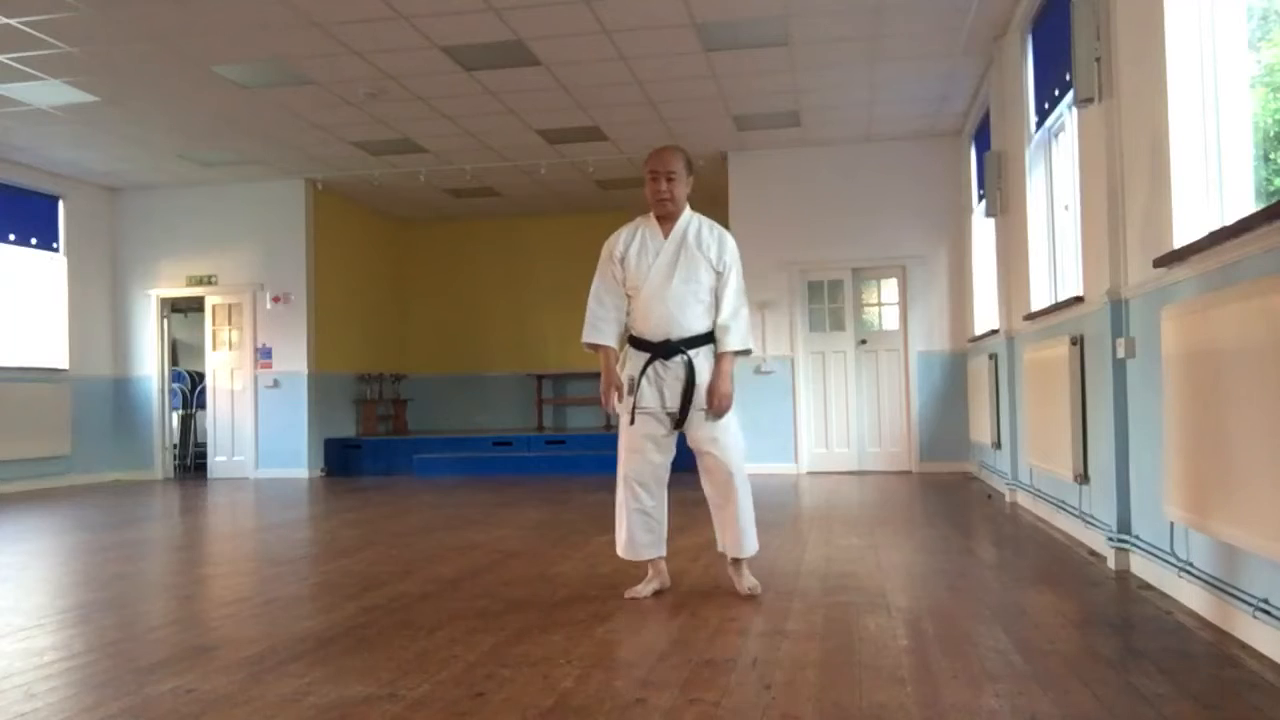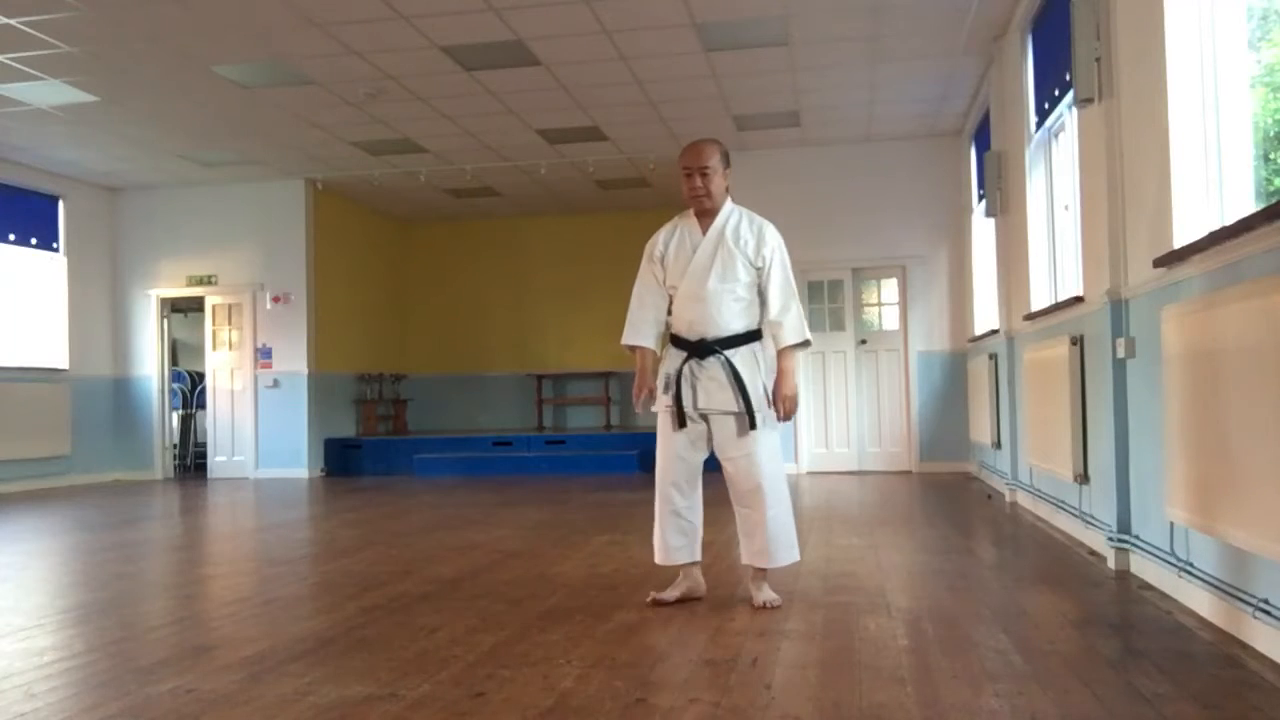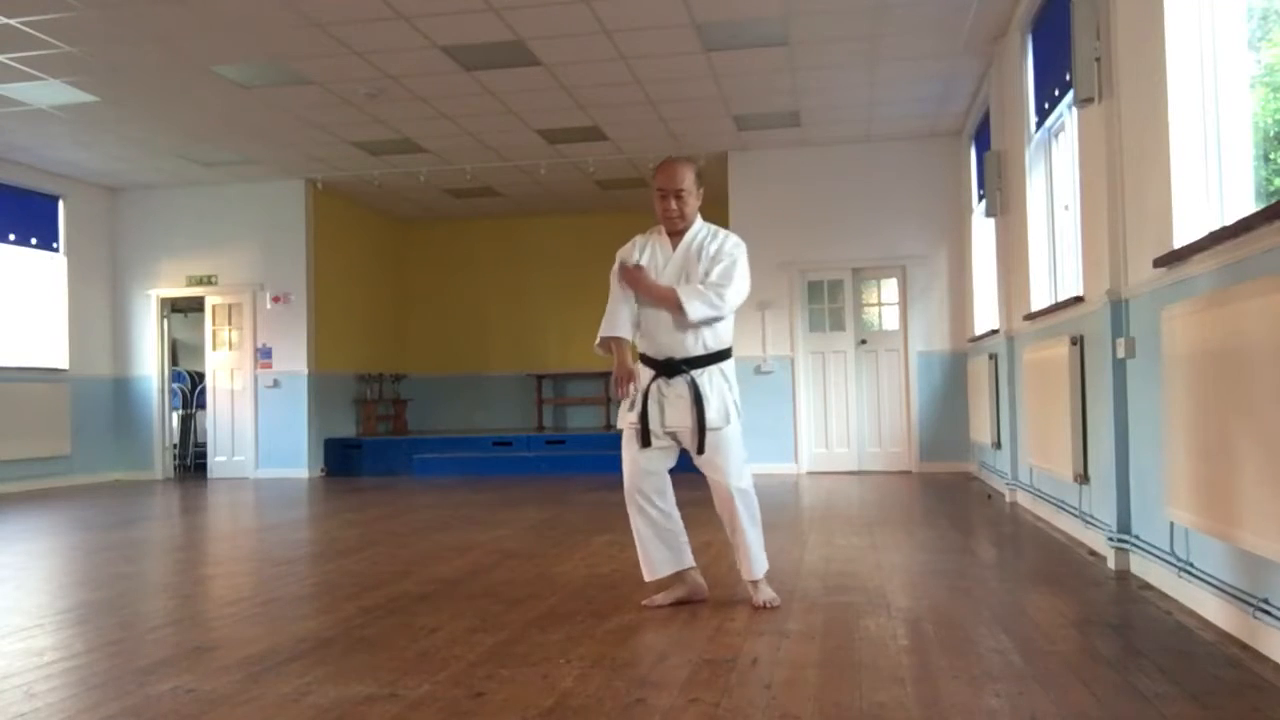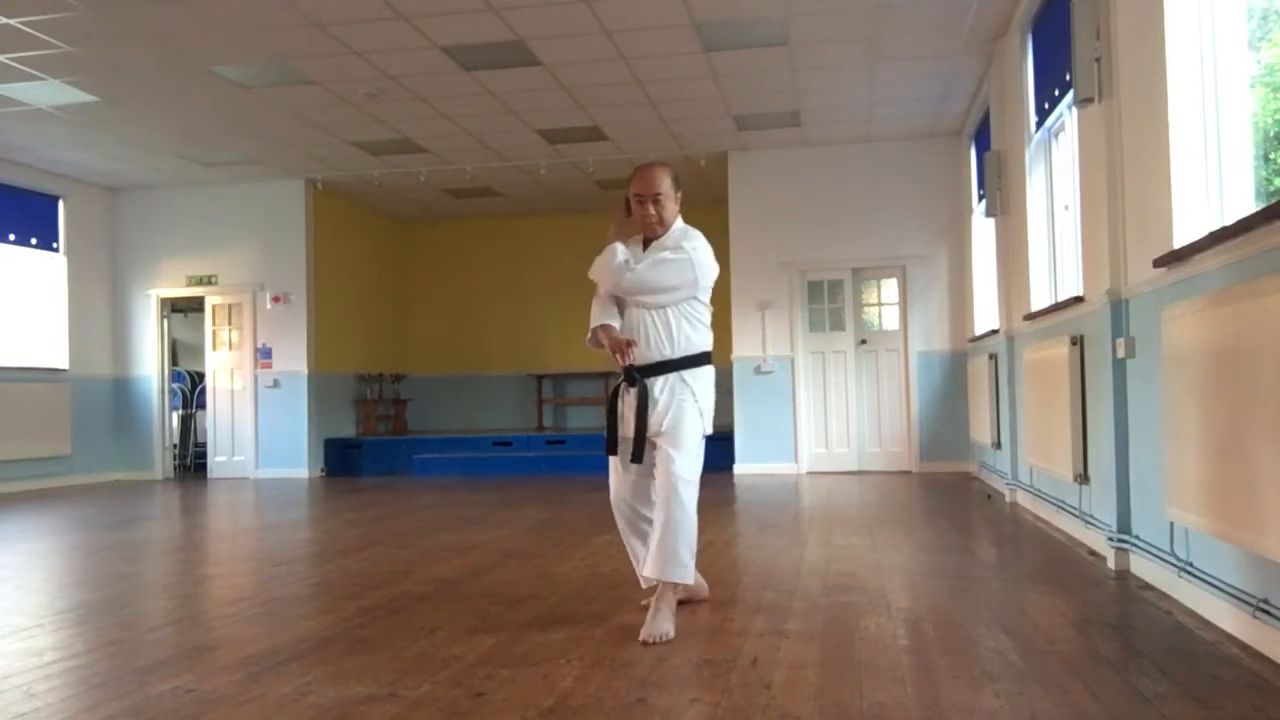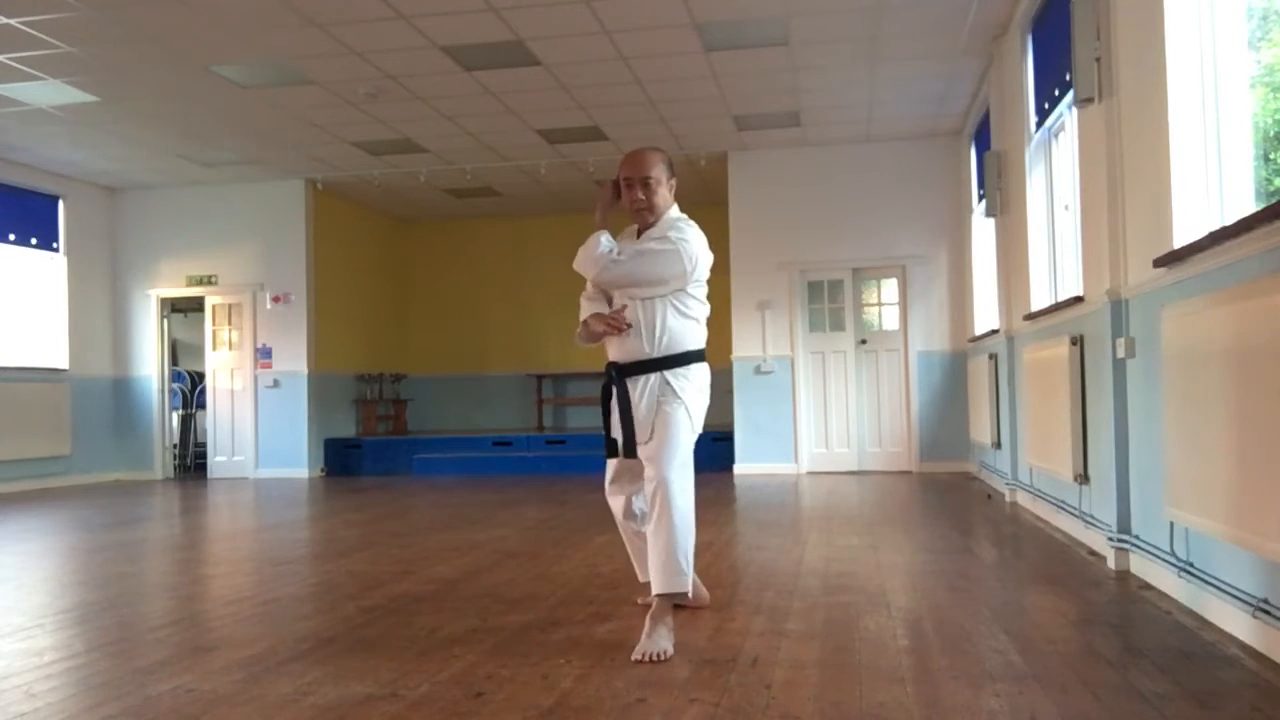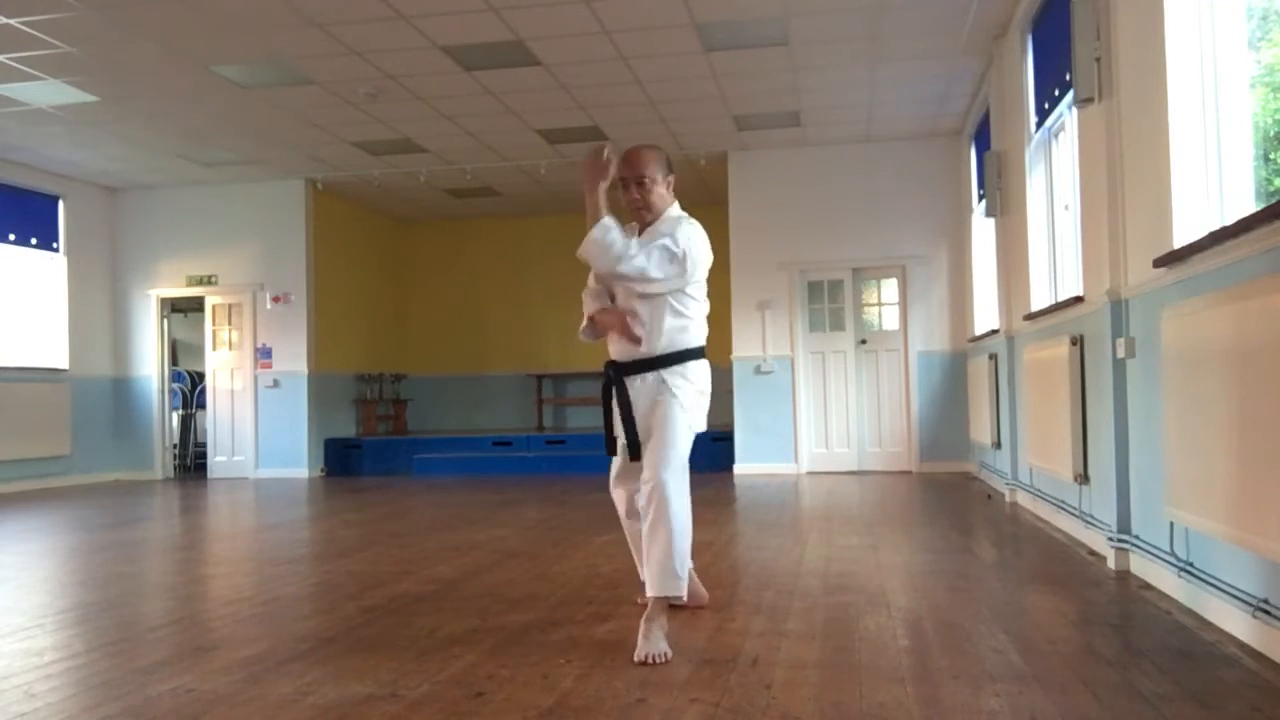
dt=0.7s
person 1, frame 1
left shoulder: (716, 239)
right shoulder: (623, 242)
left elbow: (732, 312)
right elbow: (607, 309)
left wrist: (724, 373)
right wrist: (608, 369)
left hip: (701, 367)
right hip: (642, 369)
left knee: (726, 467)
right knee: (639, 474)
left ankle: (738, 563)
right ankle: (656, 569)
person 1, frame 2
left shoulder: (758, 232)
right shoulder: (665, 240)
left elbow: (781, 305)
right elbow: (648, 308)
left wrist: (786, 372)
right wrist: (644, 368)
left hip: (741, 366)
right hip: (682, 367)
left knee: (755, 474)
right knee: (674, 474)
left ankle: (759, 577)
right ankle: (688, 573)
person 1, frame 3
left shoulder: (726, 246)
right shoulder: (635, 252)
left elbow: (716, 301)
right elbow: (620, 309)
left wrist: (651, 288)
right wrist: (621, 356)
left hip: (707, 381)
right hip: (650, 384)
left knee: (730, 480)
right knee: (641, 483)
left ankle: (756, 577)
right ankle: (685, 577)
person 1, frame 4
left shoulder: (691, 249)
right shoulder: (628, 253)
left elbow: (616, 279)
right elbow: (605, 303)
left wrist: (615, 238)
right wrist: (608, 334)
left hip: (680, 385)
right hip: (633, 388)
left knee: (675, 482)
right knee: (627, 493)
left ankle: (664, 596)
right ankle: (684, 579)
person 1, frame 5
left shoulder: (683, 240)
right shoulder: (629, 241)
left elbow: (599, 270)
right elbow: (595, 292)
left wrist: (601, 218)
right wrist: (596, 320)
left hip: (672, 382)
right hip: (629, 385)
left knee: (666, 481)
right knee: (625, 491)
left ankle: (663, 611)
right ankle: (681, 584)
person 1, frame 6
left shoulder: (684, 236)
right shoulder: (628, 237)
left elbow: (612, 261)
right elbow: (597, 292)
left wrist: (593, 193)
right wrist: (605, 317)
left hip: (673, 379)
right hip: (631, 383)
left knee: (662, 481)
right knee: (628, 487)
left ankle: (657, 612)
right ankle: (680, 581)
